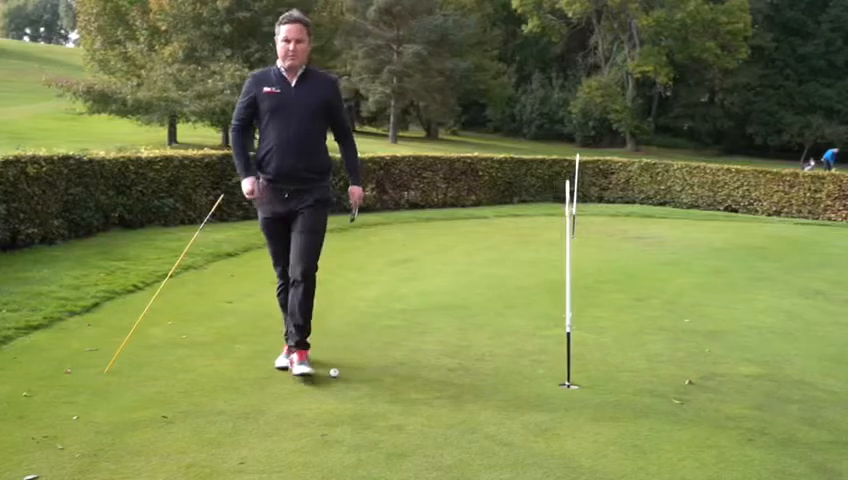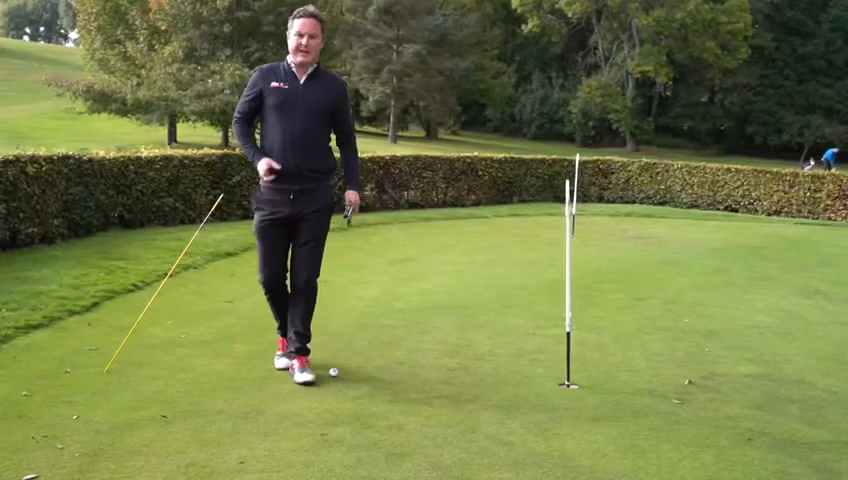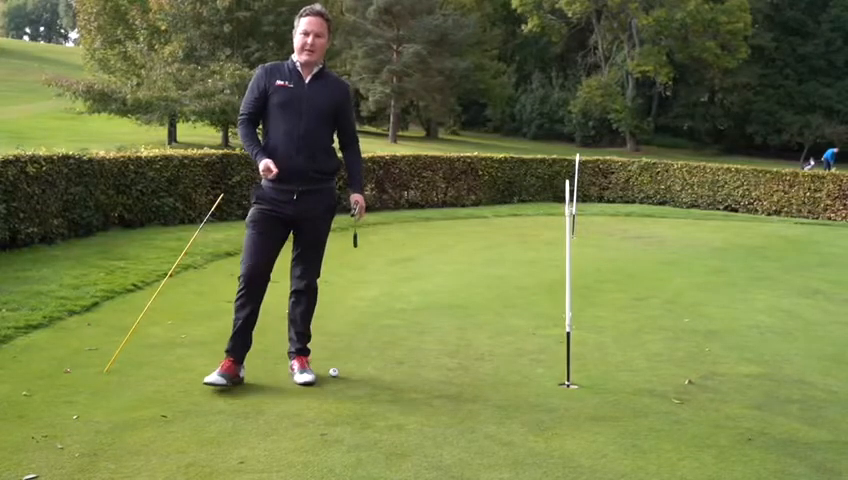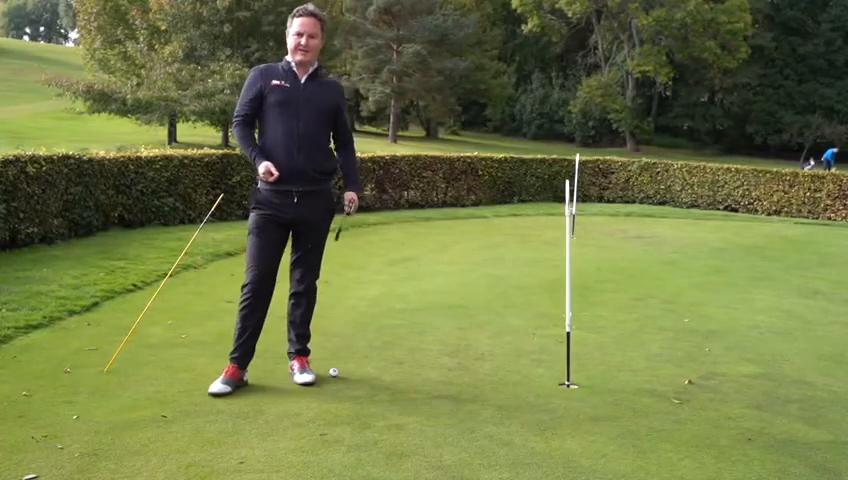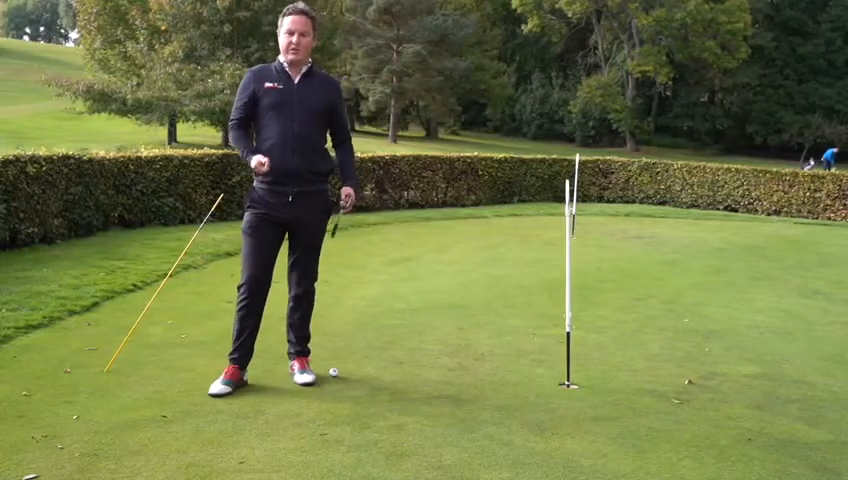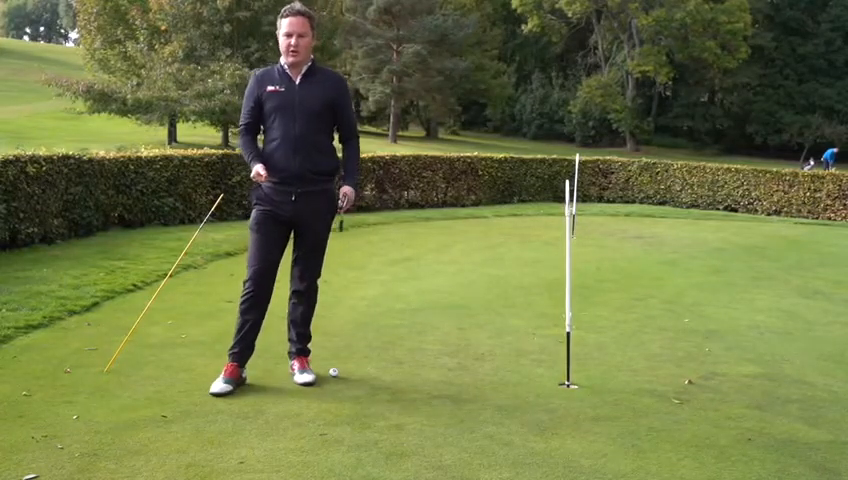
dt=0.5s
person 1, frame 1
left shoulder: (326, 85)
right shoulder: (258, 82)
left elbow: (343, 135)
right elbow: (239, 130)
left wrist: (355, 180)
right wrist: (246, 173)
left hip: (312, 193)
right hip: (271, 192)
left knee: (303, 272)
right knee: (283, 274)
left ankle: (299, 348)
right ankle: (291, 342)
person 1, frame 2
left shoulder: (334, 86)
right shoulder: (264, 77)
left elbow: (346, 140)
right elbow: (241, 121)
left wrist: (352, 185)
right wrist: (257, 157)
left hip: (315, 196)
right hip: (271, 193)
left knee: (305, 278)
right knee: (270, 276)
left ankle: (298, 353)
right ankle: (285, 335)
person 1, frame 3
left shoulder: (338, 88)
right shoulder: (268, 75)
left elbow: (349, 143)
right elbow: (246, 121)
left wrist: (356, 188)
right wrist: (260, 157)
left hip: (317, 198)
right hip: (272, 194)
left knee: (305, 280)
right knee: (252, 274)
left ankle: (298, 356)
right ankle: (234, 361)
person 1, frame 4
left shoulder: (332, 89)
right shoulder: (263, 76)
left elbow: (344, 143)
right elbow: (241, 123)
left wrist: (352, 186)
right wrist: (259, 160)
left hip: (317, 199)
right hip: (271, 197)
left knee: (305, 282)
right knee: (257, 281)
left ankle: (299, 356)
right ankle: (238, 365)
person 1, frame 5
left shoulder: (328, 86)
right shoulder: (257, 78)
left elbow: (341, 140)
right elbow: (237, 125)
left wrist: (348, 182)
right wrist: (251, 155)
left hip: (312, 199)
right hip: (266, 196)
left knee: (303, 283)
right knee: (252, 282)
left ankle: (299, 356)
right ankle: (237, 366)
person 1, frame 6
left shoulder: (333, 83)
right shoulder: (261, 80)
left elbow: (350, 138)
right elbow: (247, 130)
left wrist: (350, 181)
right wrist: (255, 162)
left hip: (317, 197)
right hip: (271, 195)
left knee: (306, 281)
right knee: (257, 279)
left ankle: (299, 356)
right ankle: (236, 364)
